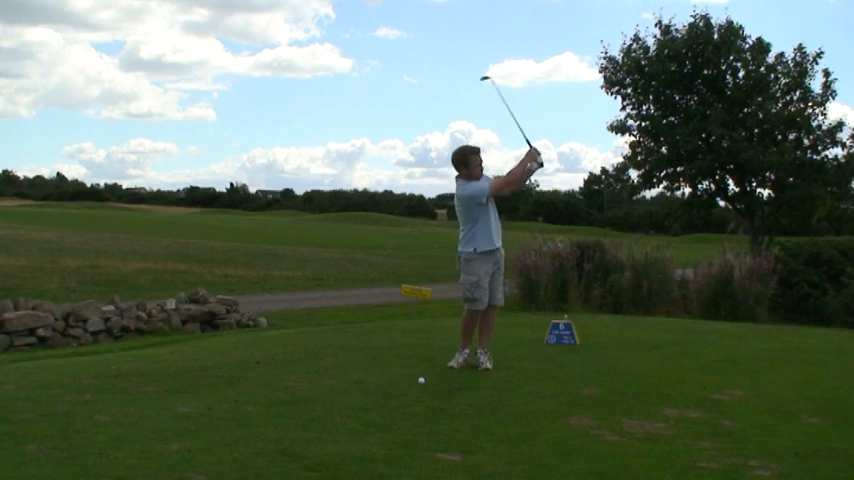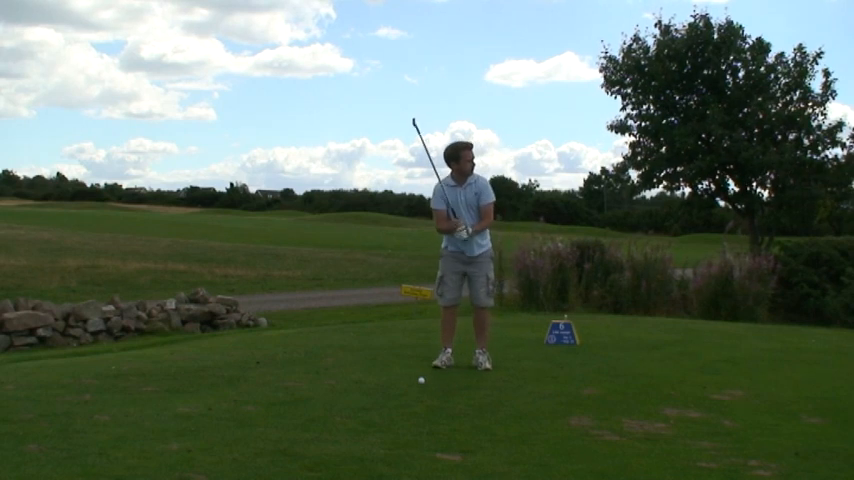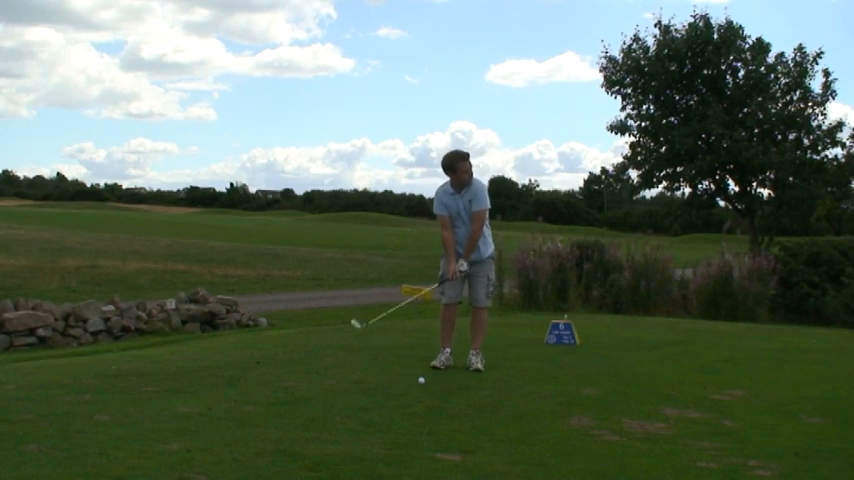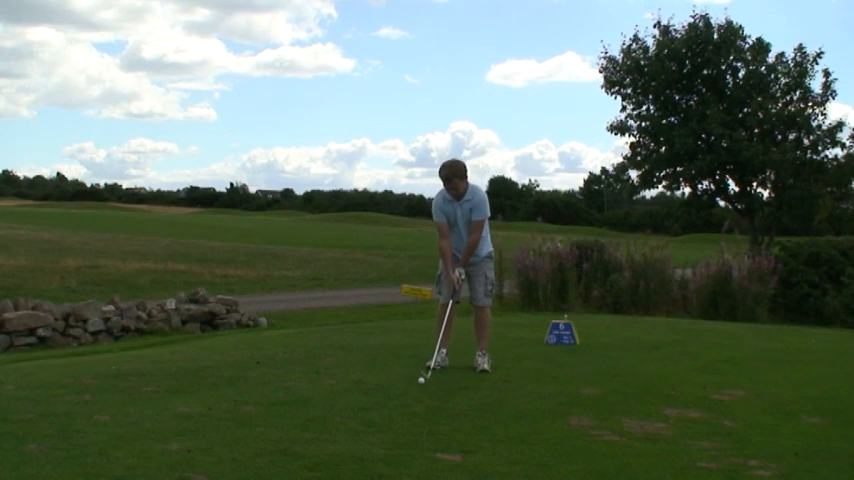
dt=1s
person 1, frame 1
left shoulder: (480, 178)
right shoulder: (467, 191)
left elbow: (506, 188)
right elbow: (506, 182)
left wrist: (529, 168)
right wrist: (527, 157)
left hip: (494, 251)
right hip: (474, 255)
left knee: (492, 304)
right knee: (475, 305)
left ankle: (483, 351)
right ankle: (463, 351)
person 1, frame 2
left shoulder: (482, 184)
right shoulder: (440, 189)
left elbow: (488, 219)
right elbow: (440, 226)
left wrist: (470, 230)
right wrist: (454, 226)
left hip: (480, 252)
right hip: (452, 253)
left knee: (482, 304)
right knee: (448, 303)
left ankle: (481, 352)
right ankle: (447, 352)
person 1, frame 3
left shoulder: (478, 189)
right shoulder: (441, 194)
left elbow: (477, 228)
right elbow: (445, 230)
left wrist: (465, 260)
right wrist: (452, 262)
left hip: (481, 255)
right hip: (454, 254)
left knee: (480, 305)
right knee: (448, 303)
left ankle: (475, 353)
right ankle: (445, 352)
person 1, frame 4
left shoulder: (479, 197)
right shoulder: (439, 200)
left elbow: (475, 236)
right elbow: (444, 238)
left wrist: (462, 267)
right wrist: (450, 271)
left hip: (479, 255)
right hip: (452, 255)
left knee: (482, 304)
right knee: (445, 302)
left ankle: (482, 354)
right ankle: (442, 352)
